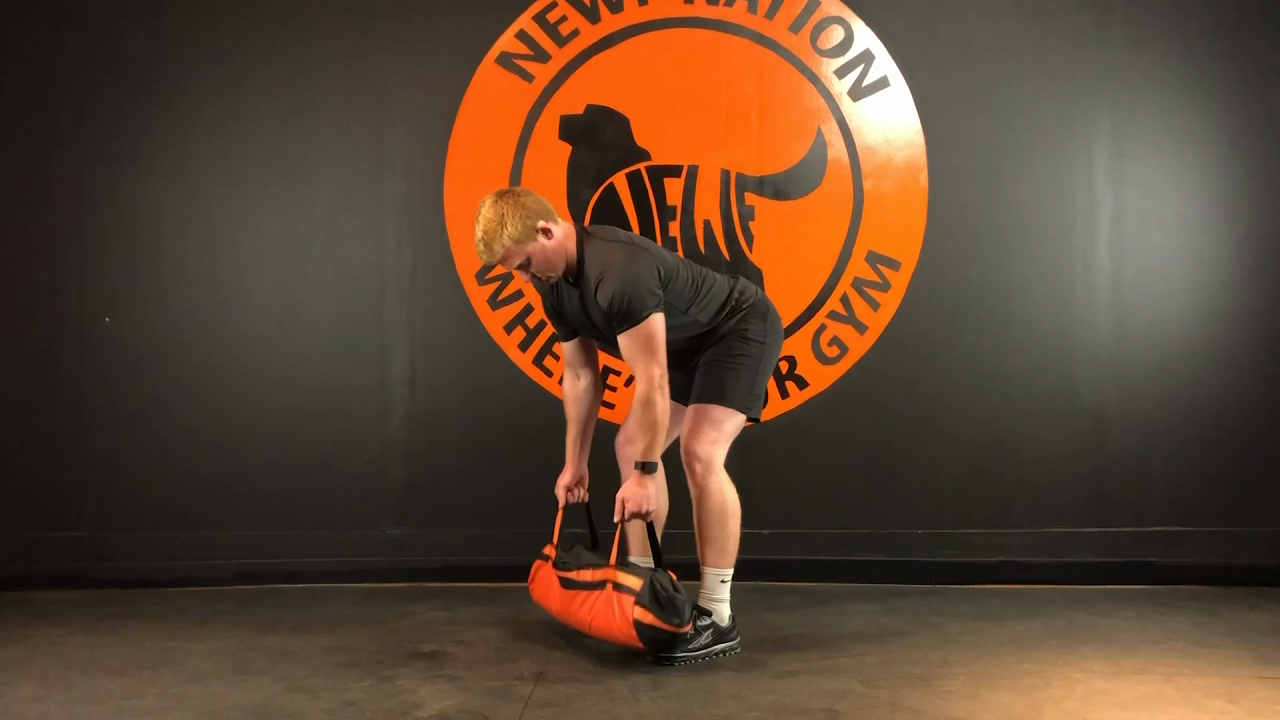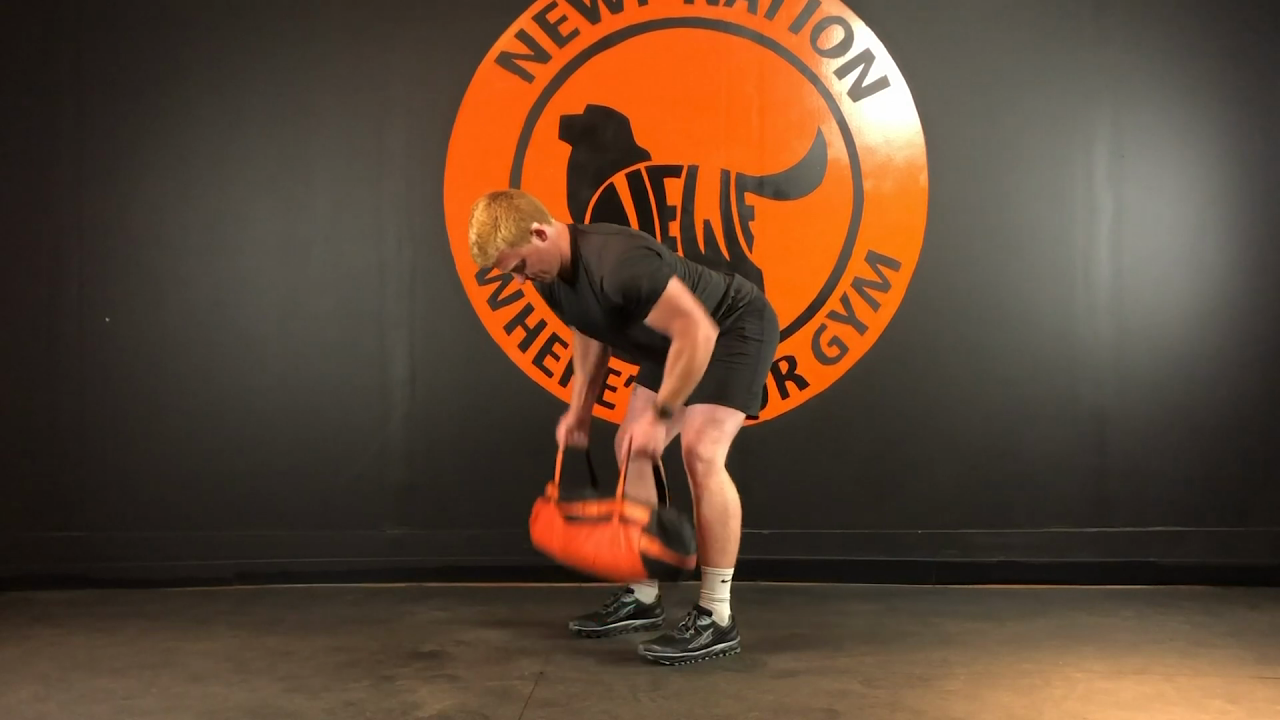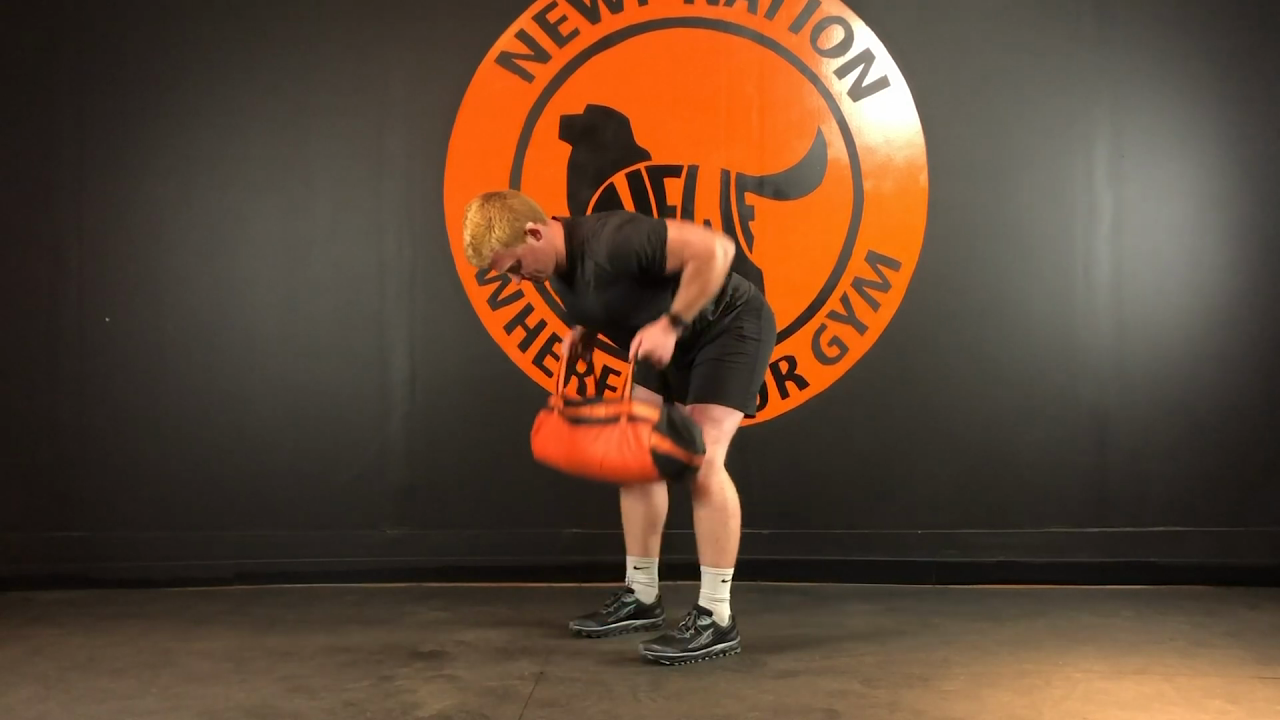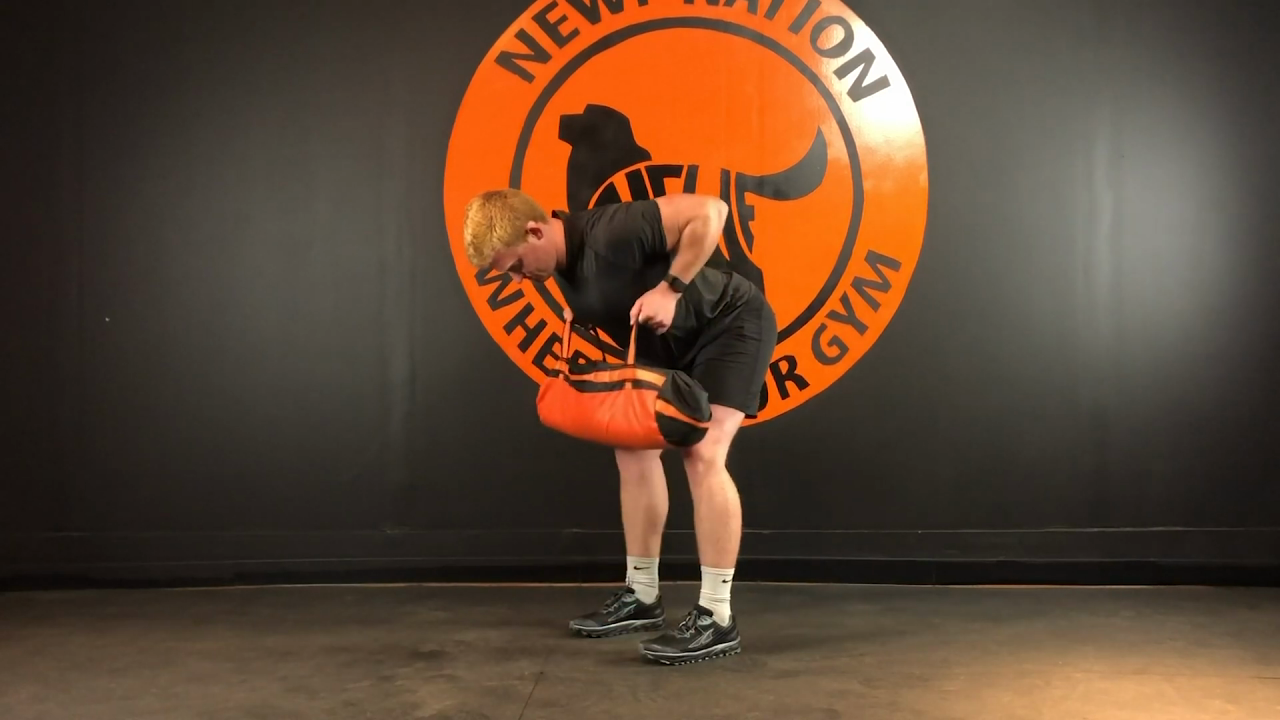
dt=0.2s
person 1, frame 1
left shoulder: (618, 271)
right shoulder: (553, 283)
left elbow: (651, 383)
right elbow: (580, 375)
left wrist: (645, 473)
right wrist: (574, 464)
left hip: (739, 328)
right hip: (683, 342)
left knee: (701, 455)
right knee: (630, 447)
left ankle: (716, 618)
person 1, frame 2
left shoulder: (615, 262)
right shoulder: (551, 277)
left elbow: (698, 334)
right elbow: (590, 336)
left wrist: (659, 414)
right wrist: (579, 408)
left hip: (734, 327)
right hip: (674, 339)
left knee: (701, 454)
right knee: (630, 448)
left ankle: (716, 618)
right ankle: (642, 596)
person 1, frame 3
left shoulder: (610, 242)
right shoulder: (552, 263)
left elbow: (716, 249)
left wrist: (671, 325)
right wrist: (581, 332)
left hip: (731, 324)
right hip: (674, 337)
left knee: (701, 453)
left ankle: (716, 618)
right ankle: (642, 596)
person 1, frame 4
left shoulder: (609, 232)
right shoulder: (559, 253)
left elbow: (709, 211)
left wrist: (670, 289)
right wrist: (581, 305)
left hip: (732, 324)
right hip: (671, 337)
left knee: (702, 454)
right knee: (635, 449)
left ankle: (716, 618)
right ankle: (642, 596)
